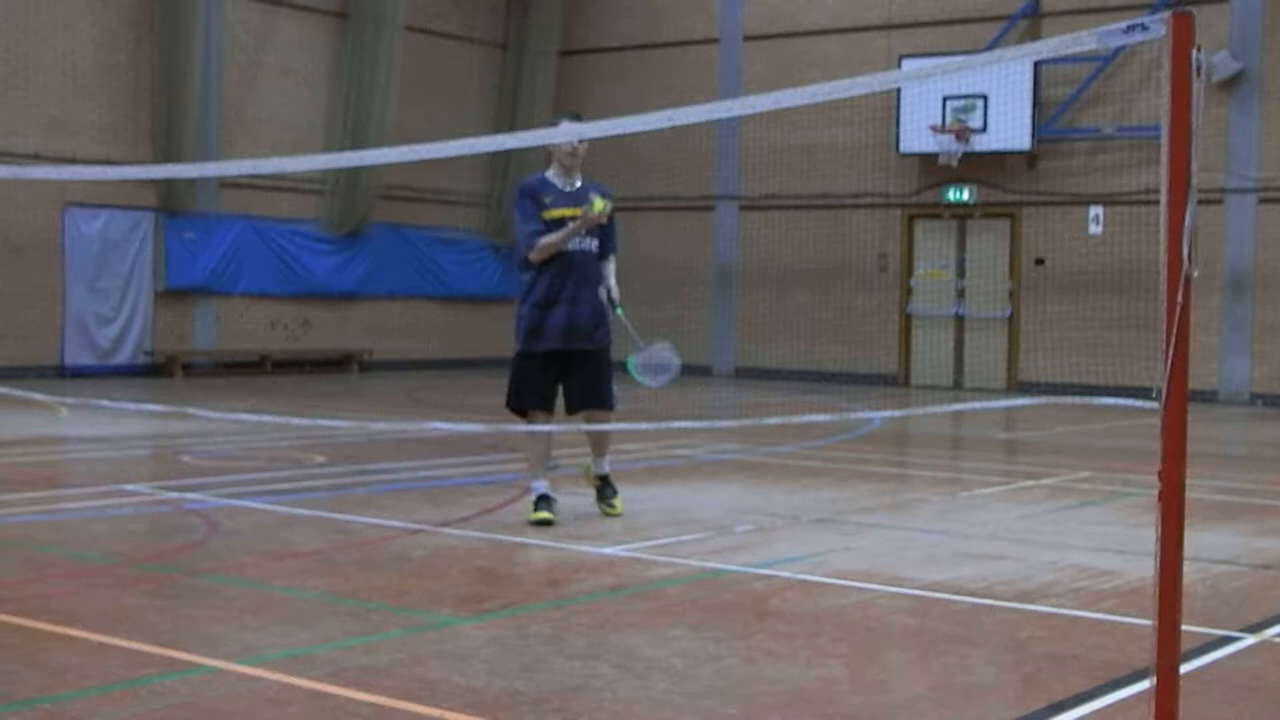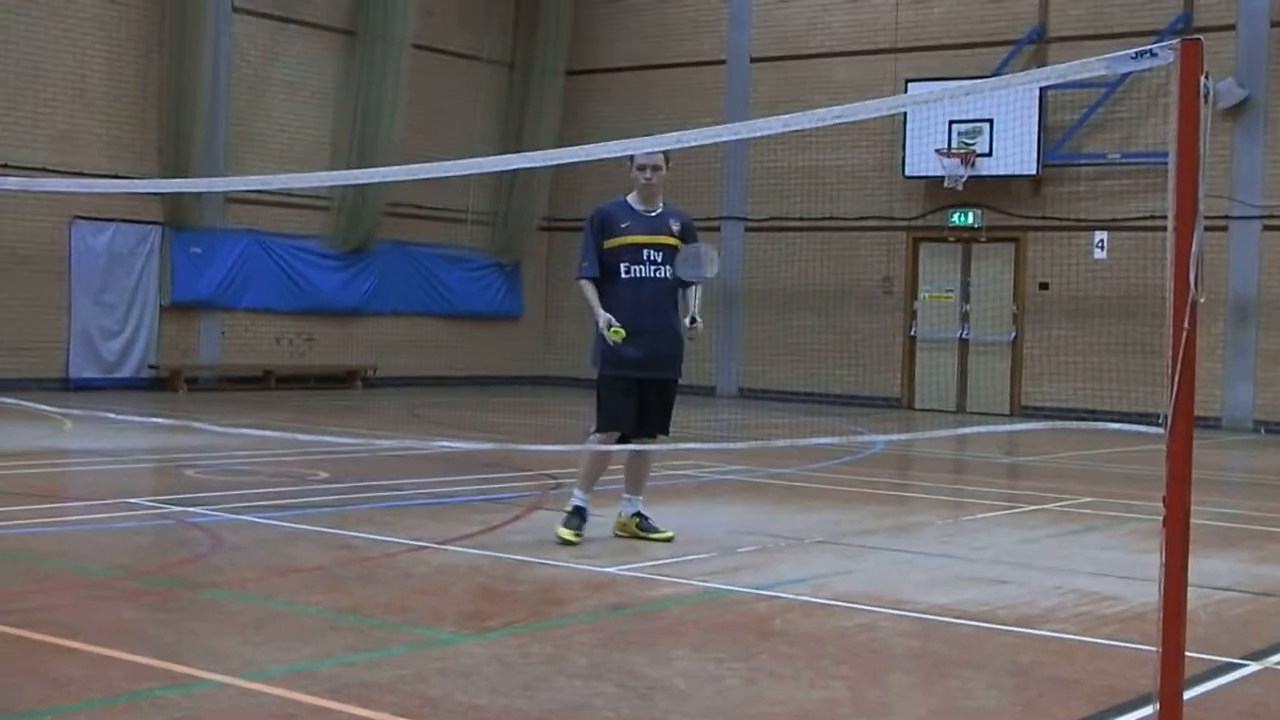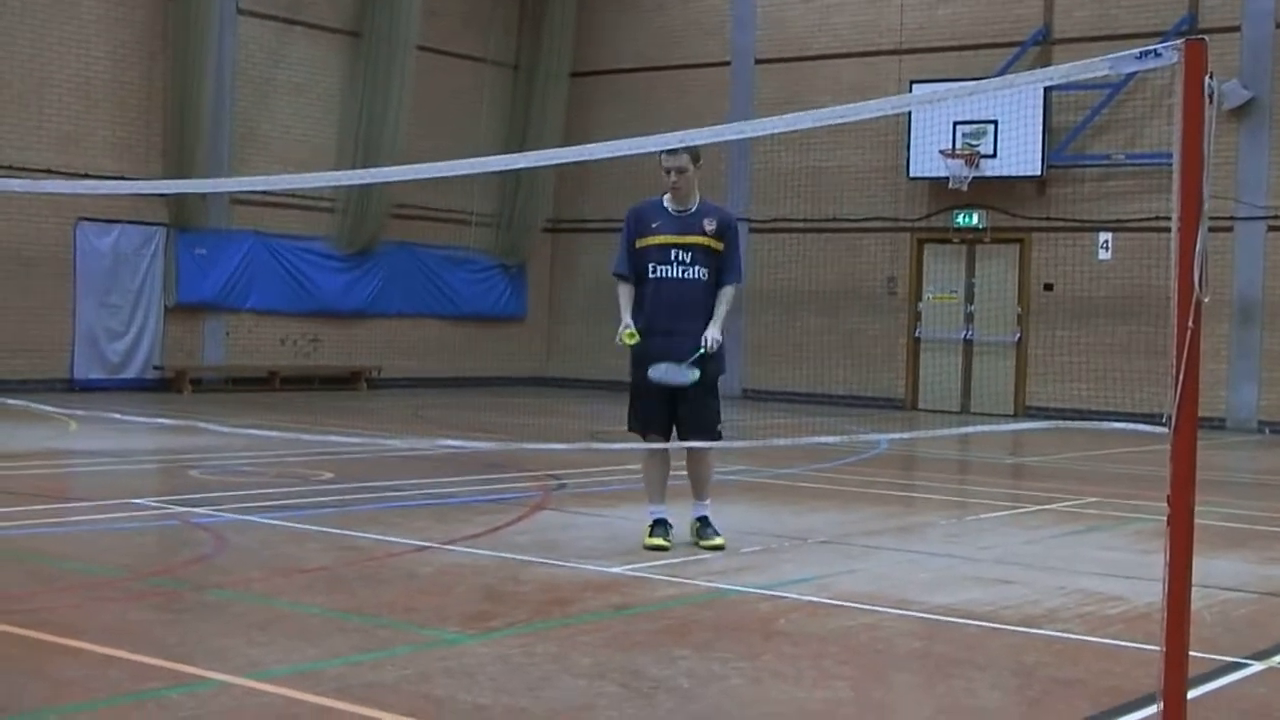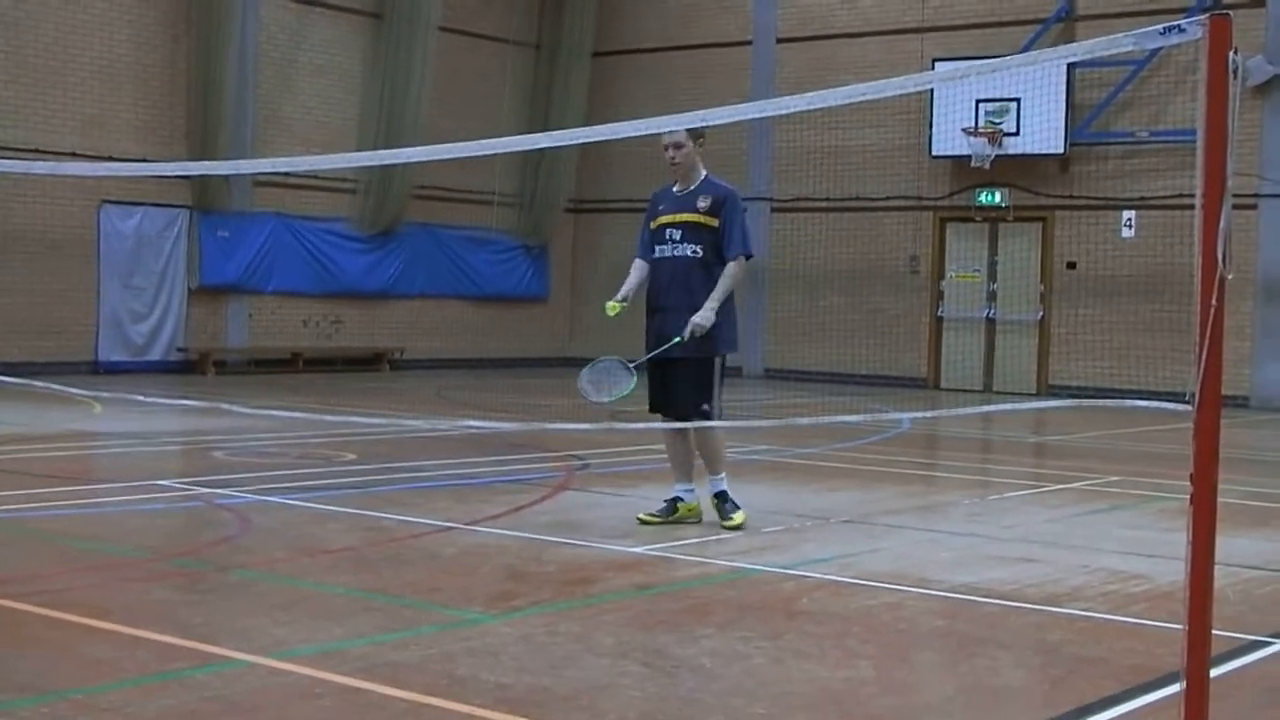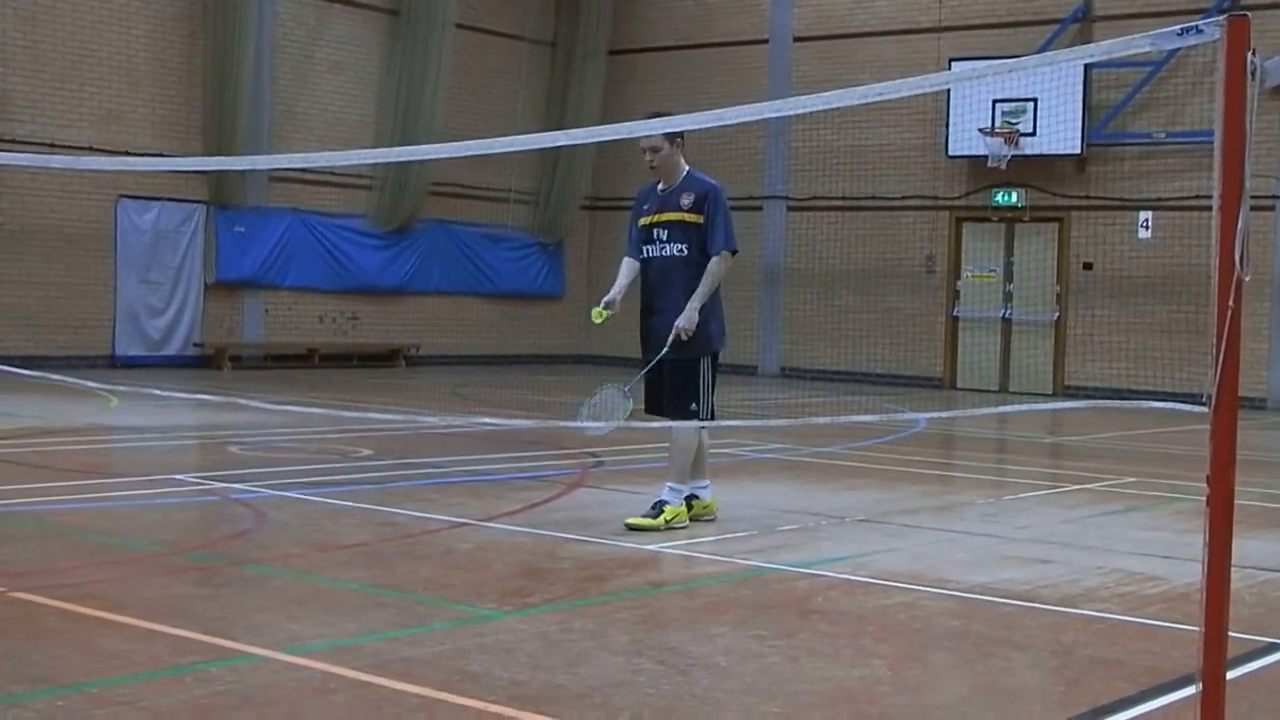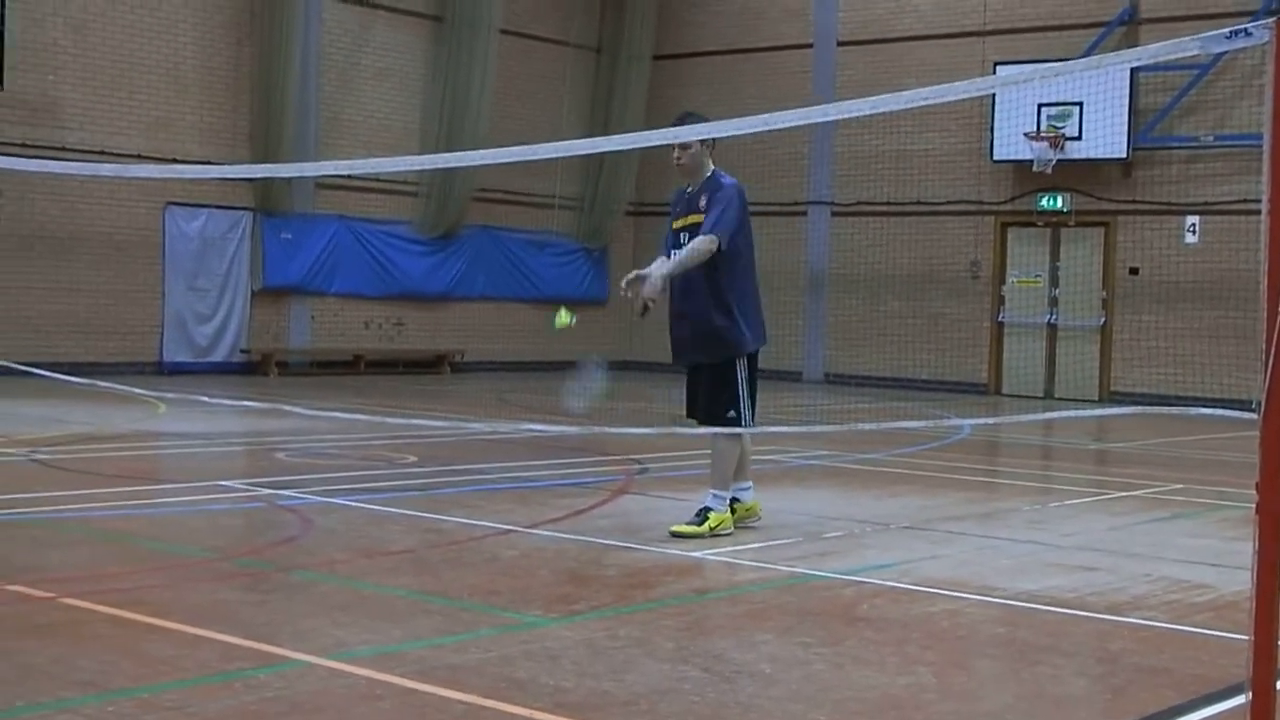
dt=0.7s
person 1, frame 1
left shoulder: (598, 195)
right shoulder: (530, 190)
right elbow: (535, 250)
left wrist: (611, 284)
right wrist: (580, 225)
left hip: (589, 322)
right hip: (542, 321)
left knee: (599, 408)
right knee: (539, 410)
left ankle: (600, 472)
right ankle: (541, 494)
person 1, frame 2
left shoulder: (680, 224)
right shoulder: (606, 216)
left elbow: (690, 281)
right elbow: (586, 276)
left wrist: (690, 315)
right wrist: (599, 313)
left hip: (663, 348)
right hip: (619, 347)
left knee: (648, 434)
right knee: (609, 429)
left ankle: (631, 513)
right ankle: (577, 506)
person 1, frame 3
left shoulder: (721, 221)
right shoulder: (640, 216)
left elbow: (728, 282)
right elbow: (626, 277)
left wrist: (716, 325)
right wrist: (626, 318)
left hip: (698, 350)
right hip: (651, 349)
left knee: (702, 436)
right knee: (653, 435)
left ankle: (702, 517)
right ankle: (657, 519)
person 1, frame 4
left shoulder: (723, 197)
right shoulder: (659, 201)
left elbow: (737, 260)
right elbow: (645, 257)
left wrist: (710, 307)
right wrist: (627, 289)
left hip: (701, 328)
right hip: (661, 326)
left knee: (700, 413)
right knee: (669, 414)
left ankle: (720, 491)
right ankle: (684, 497)
person 1, frame 5
left shoulder: (706, 192)
right shoulder: (644, 199)
left elbow: (722, 255)
right elbow: (634, 255)
left wrist: (693, 309)
right wrist: (618, 291)
left hip: (693, 325)
right hip: (656, 326)
left knee: (685, 411)
right knee: (685, 412)
left ankle: (672, 501)
right ankle: (700, 496)
person 1, frame 6
left shoulder: (726, 190)
right shoulder: (681, 199)
left elbow: (709, 242)
right elbow: (673, 254)
left wrist: (664, 275)
right wrist: (648, 273)
left hip: (730, 327)
right hip: (698, 330)
left knee: (727, 417)
right knee: (723, 417)
left ankle: (718, 508)
right ankle: (743, 499)
